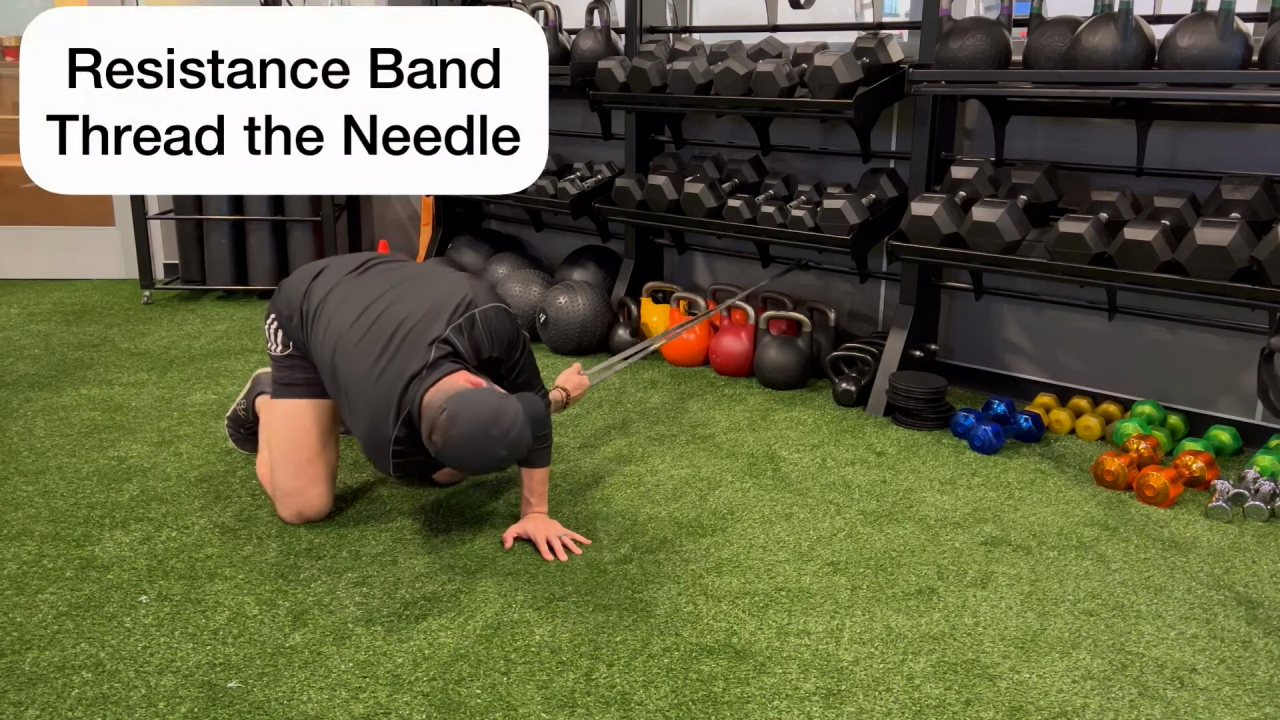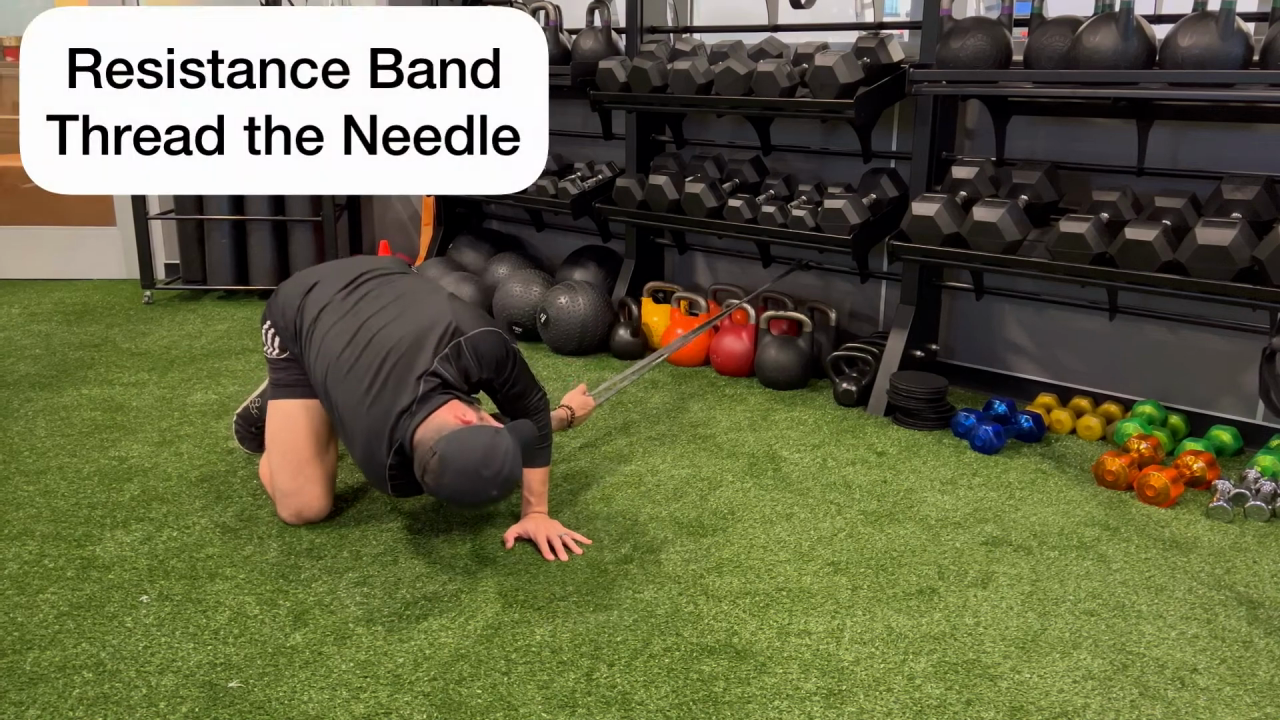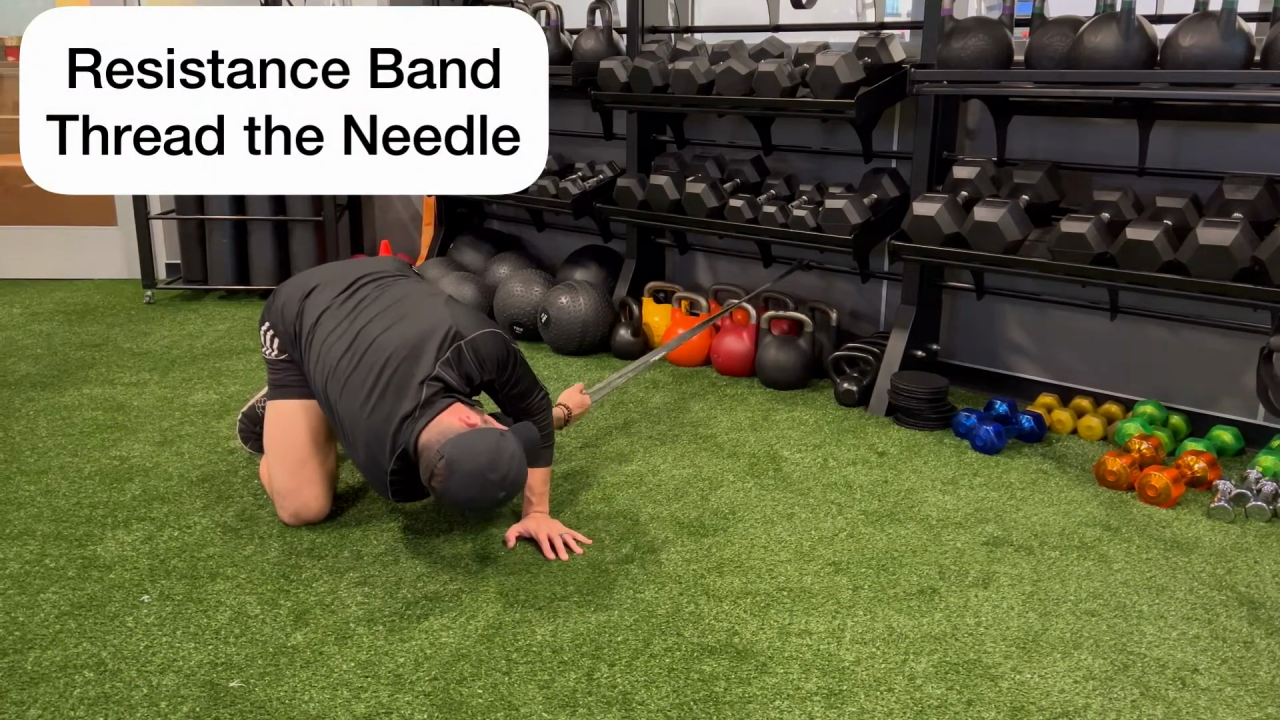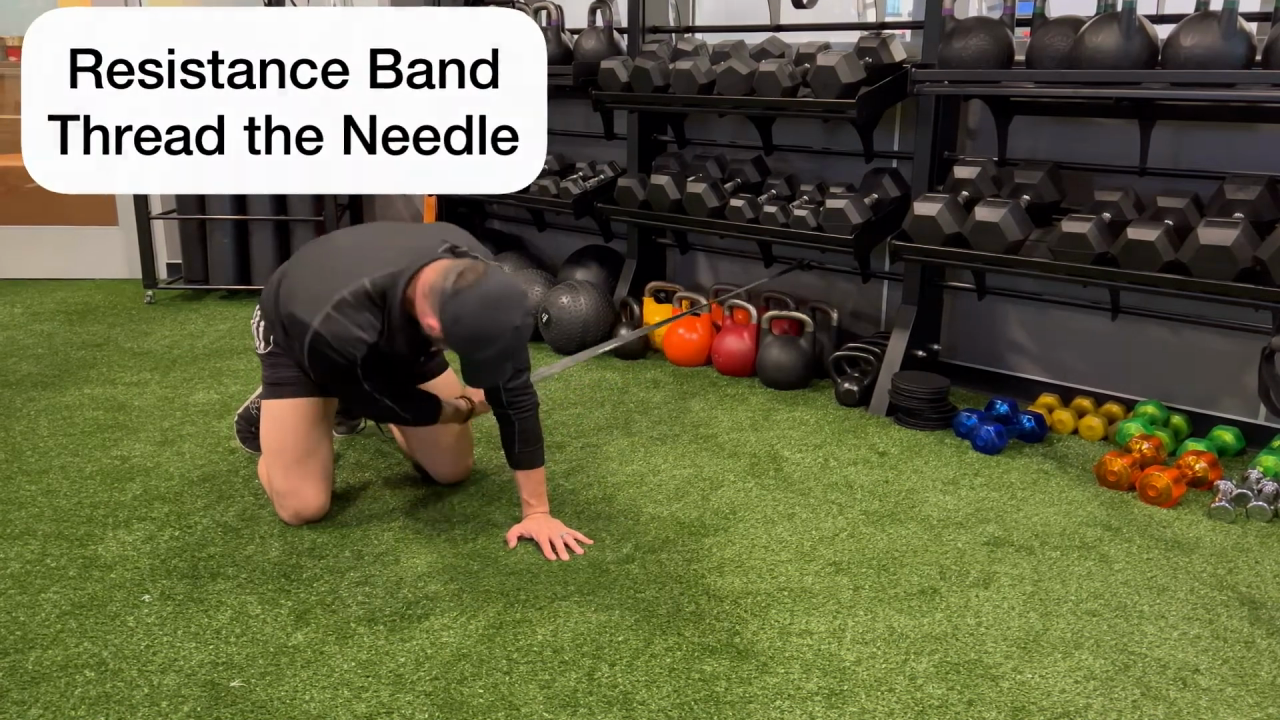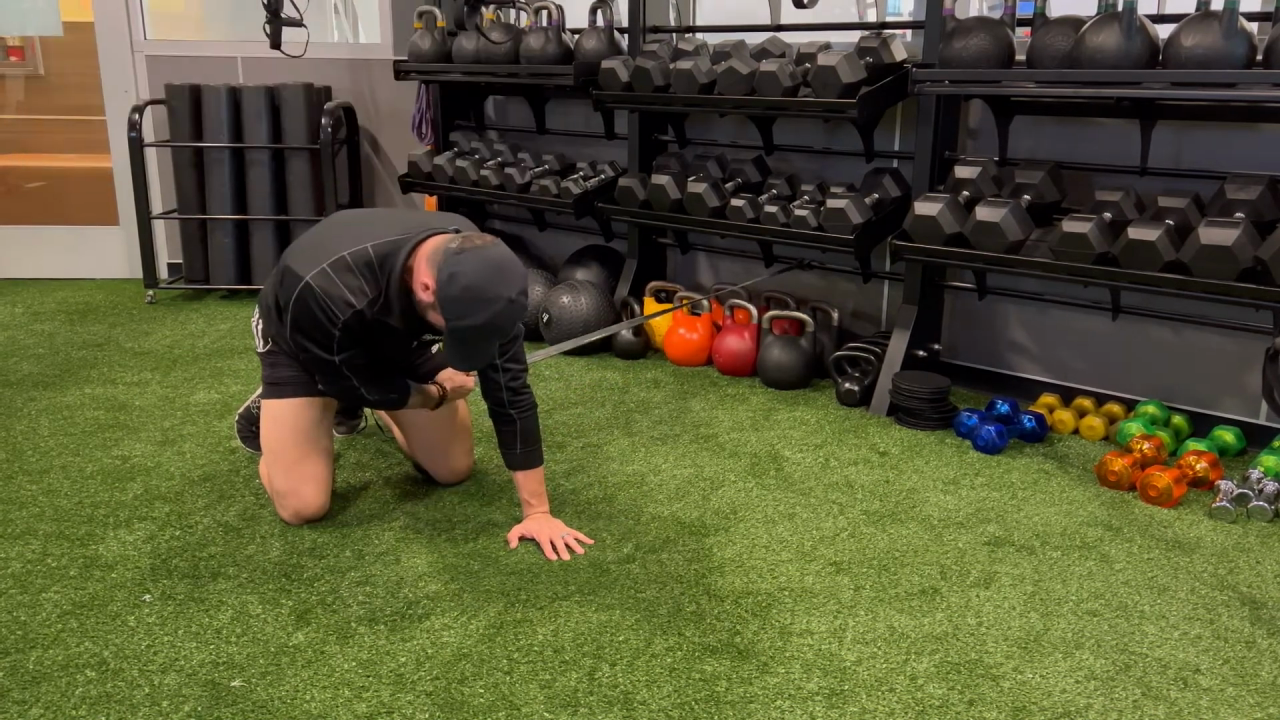
dt=0.7s
person 1, frame 1
left shoulder: (485, 319)
right shoulder: (390, 443)
left elbow: (529, 406)
left wrist: (536, 511)
right wrist: (560, 396)
left knee: (452, 472)
right knee: (302, 507)
right ankle: (265, 401)
person 1, frame 2
left shoulder: (474, 341)
left elbow: (530, 408)
left wrist: (536, 512)
right wrist: (565, 416)
right knee: (303, 509)
right ankle: (273, 407)
person 1, frame 3
left shoulder: (479, 344)
left elbow: (532, 408)
left wrist: (537, 512)
right wrist: (564, 413)
left knee: (466, 472)
right knee: (302, 509)
right ankle: (273, 412)
person 1, frame 4
left shoulder: (483, 280)
right shoulder: (337, 324)
left elbow: (515, 393)
right elbow: (394, 405)
left wrist: (537, 511)
right wrist: (468, 407)
right hip: (297, 333)
left knee: (453, 470)
right knee: (302, 507)
left ankle: (350, 405)
right ankle: (269, 410)
person 1, frame 5
left shoulder: (478, 272)
right shoulder: (329, 290)
left elbow: (508, 384)
right elbow: (356, 384)
left wrist: (537, 511)
right wrist: (439, 393)
right hip: (302, 341)
left knee: (455, 470)
right knee: (303, 506)
left ankle: (358, 408)
right ankle: (269, 411)
